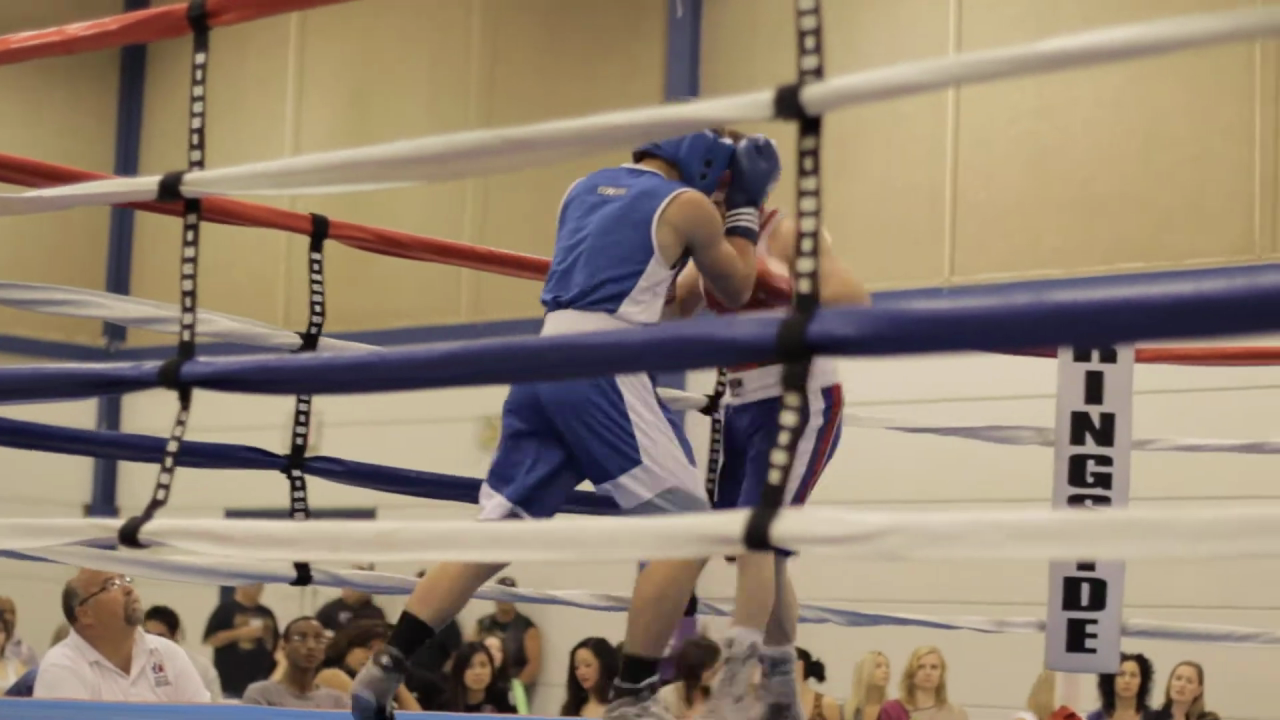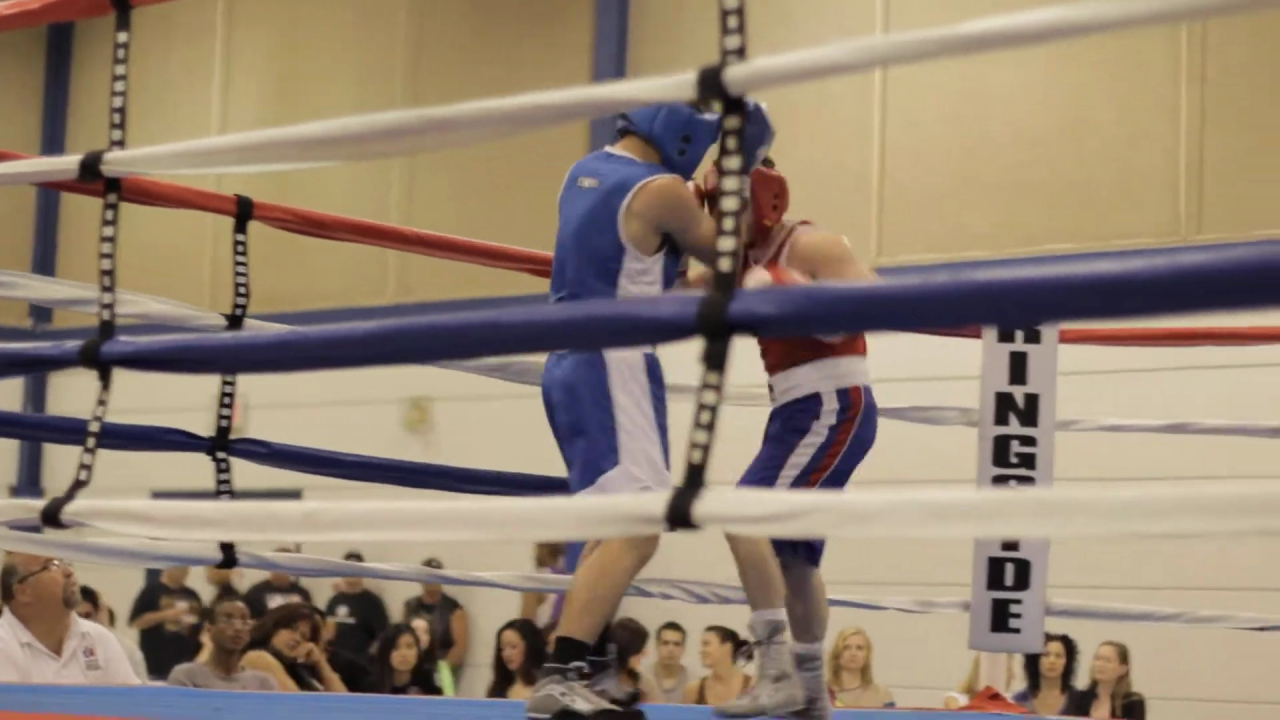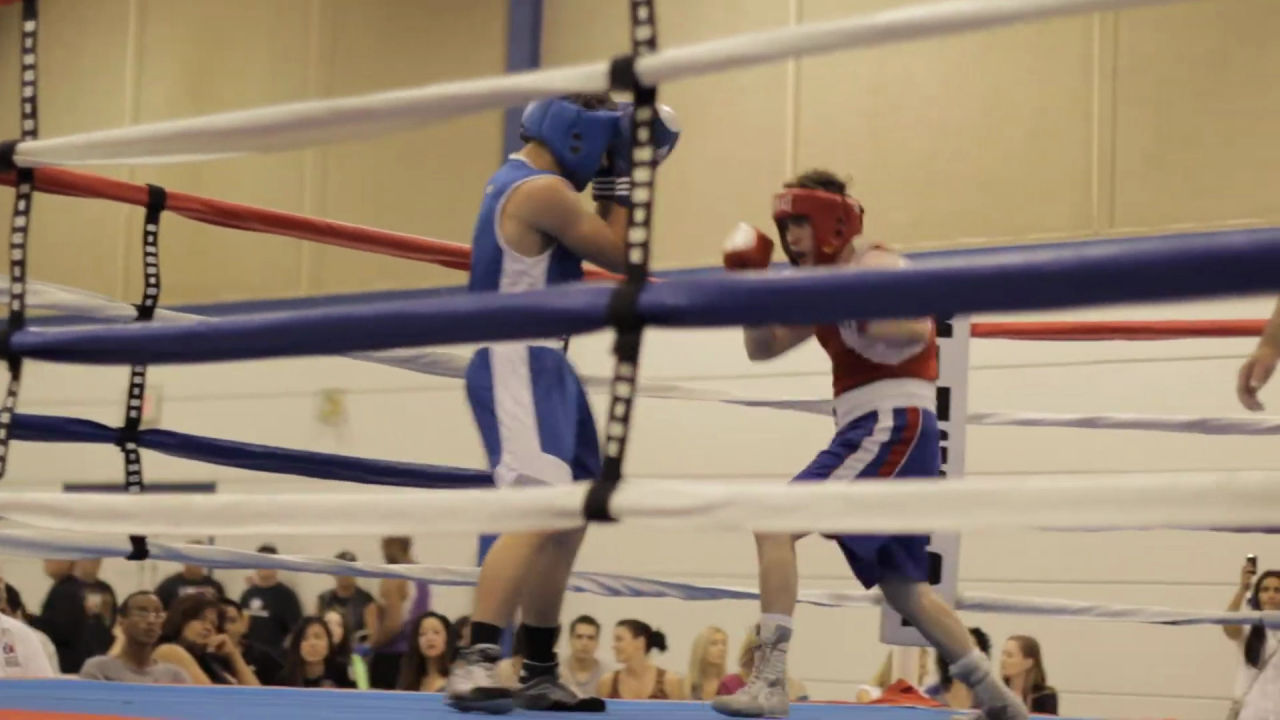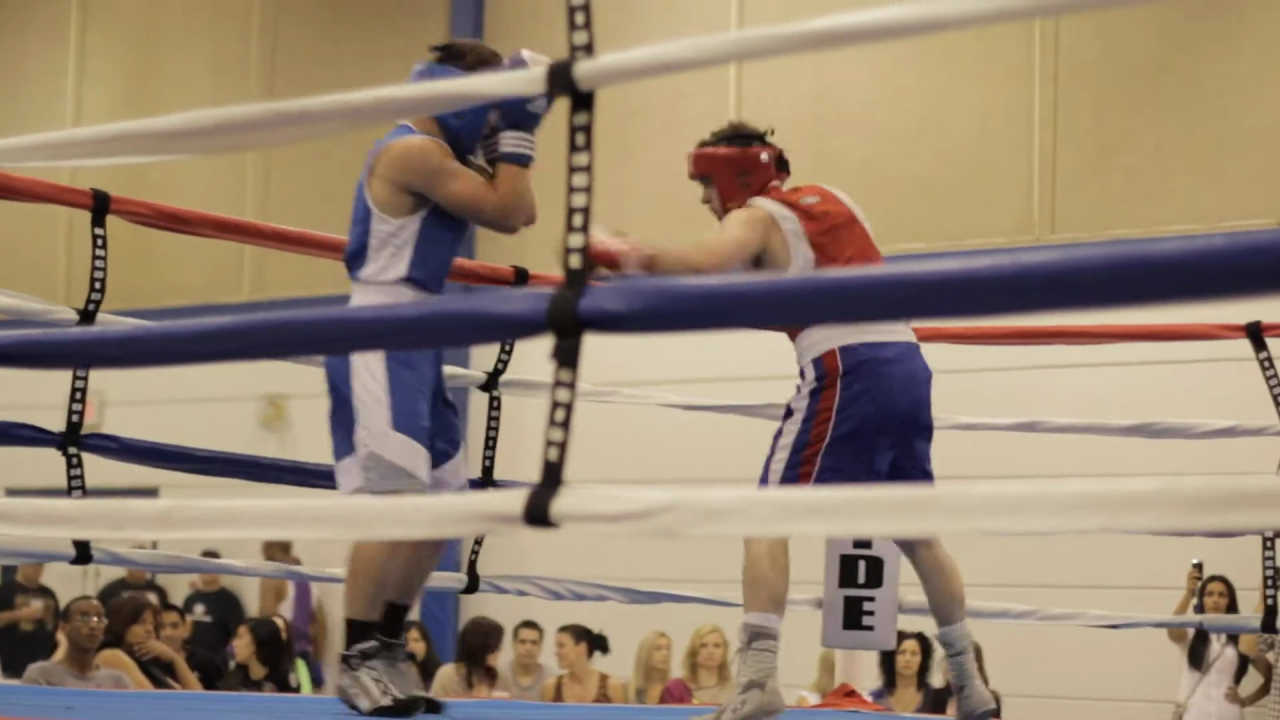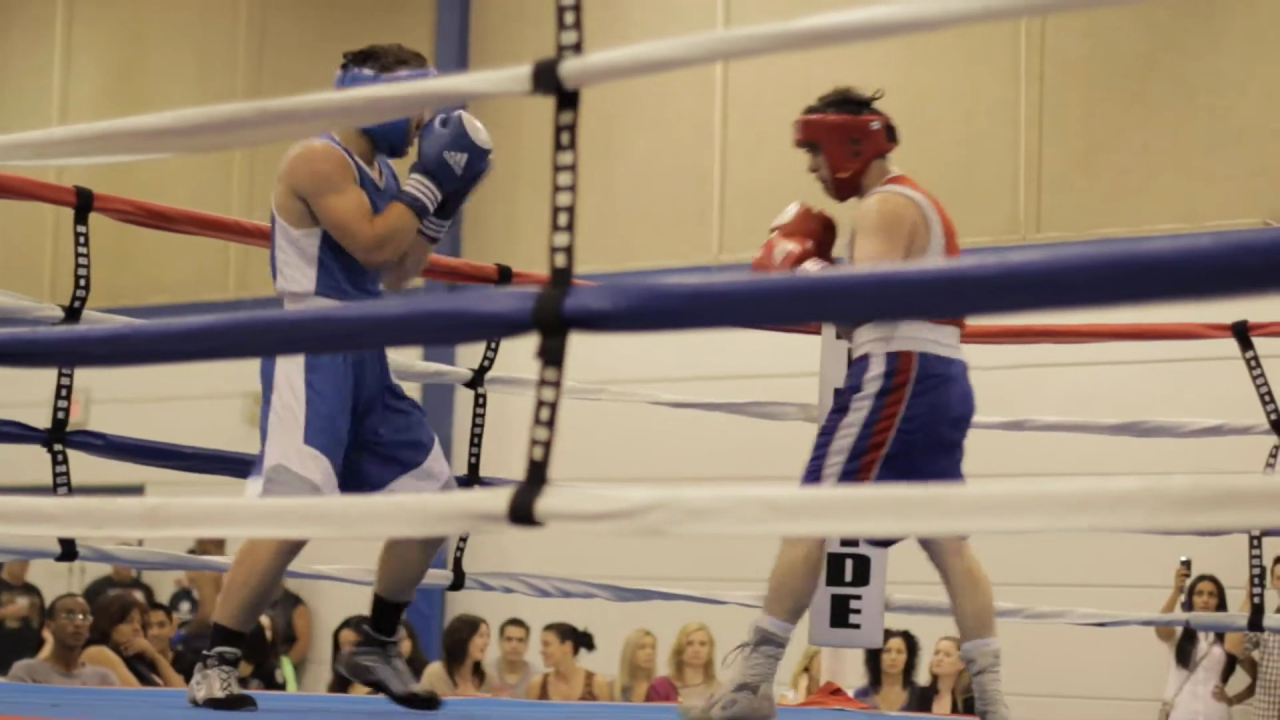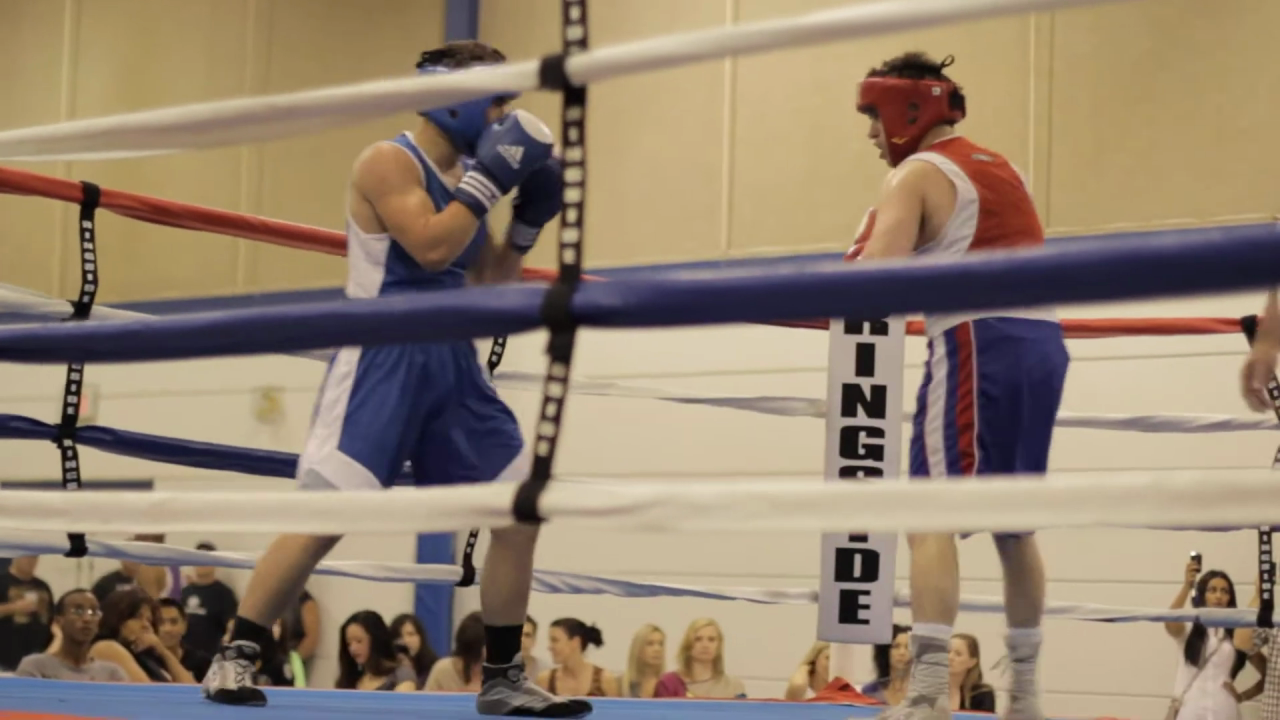
dt=0.4s
person 1, frame 1
left shoulder: (584, 189)
right shoulder: (688, 205)
right elbow: (736, 293)
right wrist: (745, 206)
right hip: (607, 373)
left ankle: (384, 670)
person 1, frame 2
left shoulder: (584, 172)
right shoulder: (659, 187)
right elbow: (719, 251)
right wrist: (741, 169)
left hip: (568, 364)
right hip: (613, 366)
left knee: (626, 528)
right knee: (632, 530)
left ankle: (582, 668)
person 1, frame 3
left shoulder: (520, 182)
right shoulder: (542, 190)
left elbow: (598, 243)
right elbow: (615, 254)
left wrist: (617, 175)
right wrist: (628, 176)
left hip: (542, 367)
right hip: (518, 367)
left knee: (564, 523)
right ankle: (477, 660)
person 1, frame 4
left shoulder: (437, 157)
right shoulder: (413, 151)
left elbow: (515, 213)
right elbow: (508, 213)
left wrist: (513, 129)
right wrist: (518, 131)
left hip: (412, 342)
right hip: (378, 339)
right knee: (398, 500)
left ankle: (385, 652)
right ankle: (360, 659)
person 1, frame 5
left shoulder: (376, 174)
right shoulder: (318, 159)
left elbow: (391, 274)
right elbow: (371, 247)
left wrist: (437, 206)
right wrist: (427, 175)
left hip: (363, 358)
right hip: (312, 353)
left knee: (432, 499)
left ankle: (375, 648)
right ankle: (215, 664)
person 1, frame 6
left shoulder: (466, 176)
right shoulder: (388, 162)
left elbow: (495, 276)
right elbow: (431, 248)
left wrist: (533, 211)
right wrist: (489, 175)
left hip: (451, 360)
right hip: (382, 356)
left knee: (519, 511)
right ankle: (237, 658)
person 2, frame 1
left shoulder: (790, 233)
left elbow: (854, 300)
right elbow: (673, 314)
left wrist: (777, 281)
left hip: (799, 408)
right hip: (746, 410)
right knee: (751, 543)
person 2, frame 2
left shoulder: (808, 242)
right shoulder: (759, 251)
left wrist: (790, 288)
left hip: (832, 410)
right hip: (801, 411)
right knee: (793, 551)
person 2, frame 3
left shoulder: (873, 263)
left elbow: (915, 329)
right elbow: (760, 347)
left wrist: (827, 314)
left hip: (893, 432)
right hip: (882, 437)
right knee: (902, 583)
person 2, frame 4
left shoulder: (754, 219)
right shoulder: (832, 200)
left elbow: (687, 262)
left wrist: (613, 250)
left hip: (846, 374)
right hip: (902, 366)
right knee: (919, 535)
person 2, frame 5
left shoulder: (884, 205)
right shoulder: (913, 201)
left wrist: (798, 266)
right wrist: (820, 258)
left hip: (898, 374)
right hip: (943, 377)
right knee: (947, 539)
person 2, frame 6
left shoulder: (915, 176)
right shoulder: (999, 167)
left wrist: (873, 248)
left hip: (977, 350)
right hip: (1039, 344)
right knee: (1013, 526)
